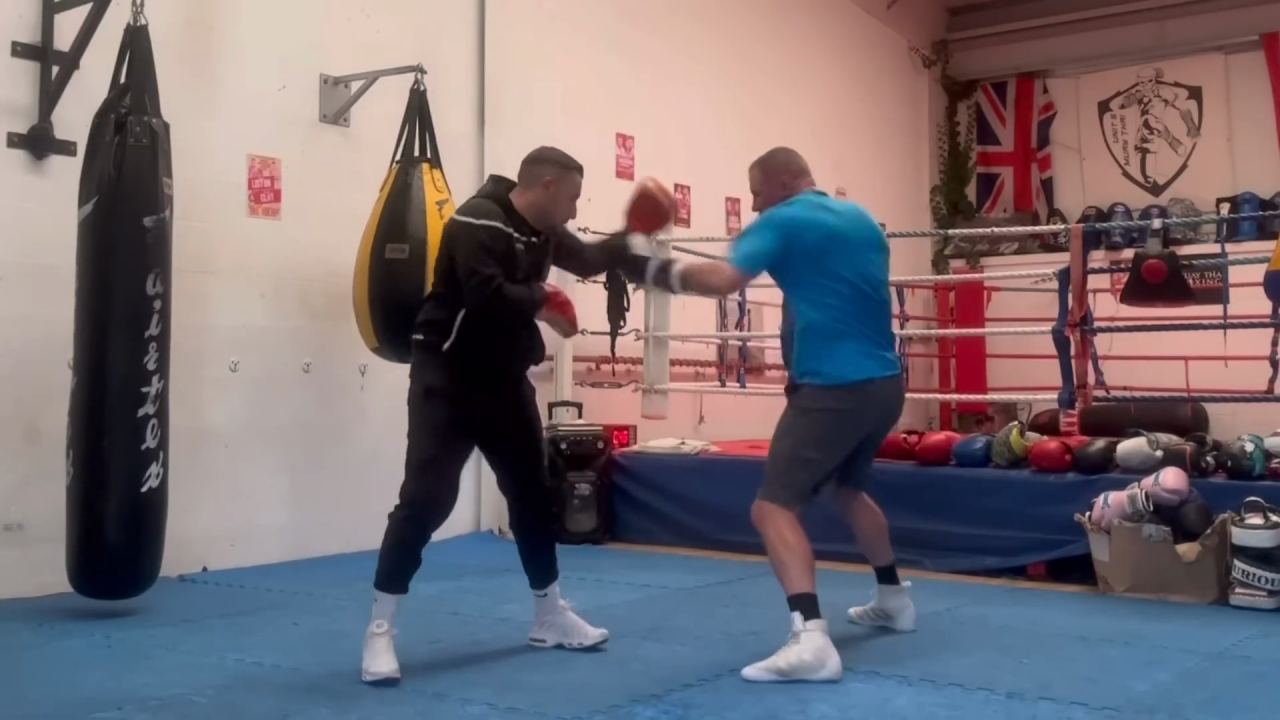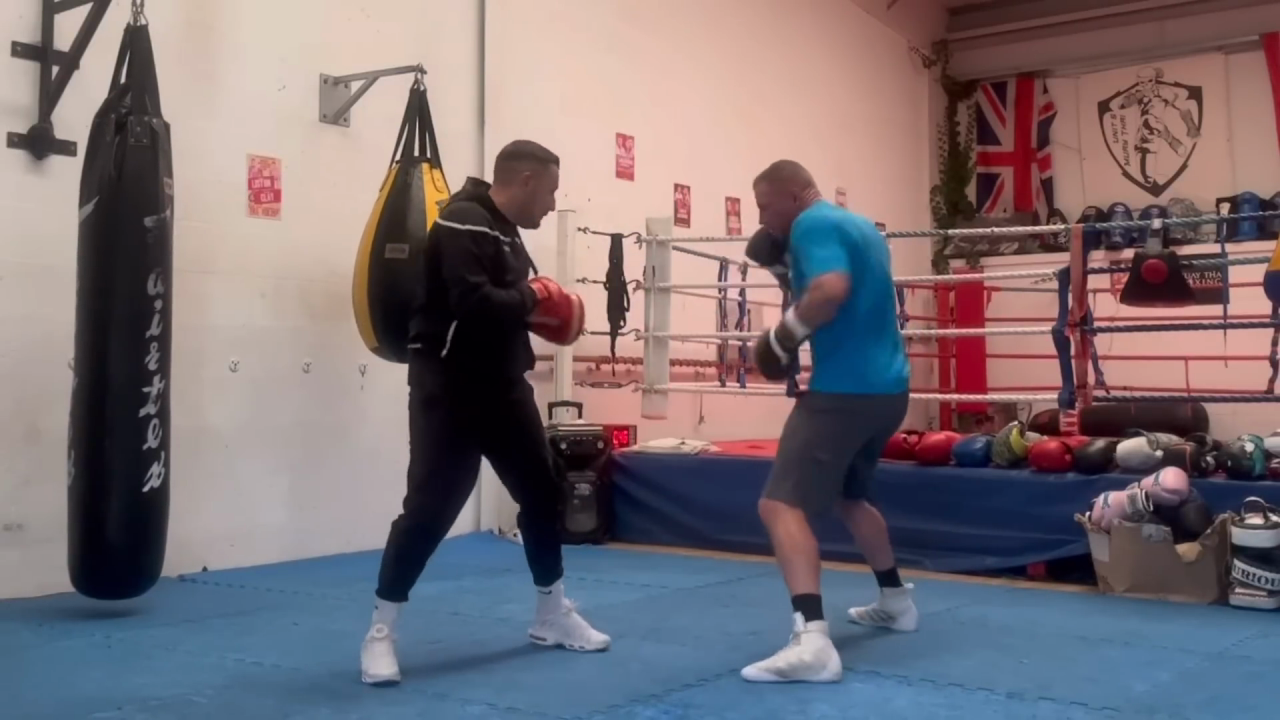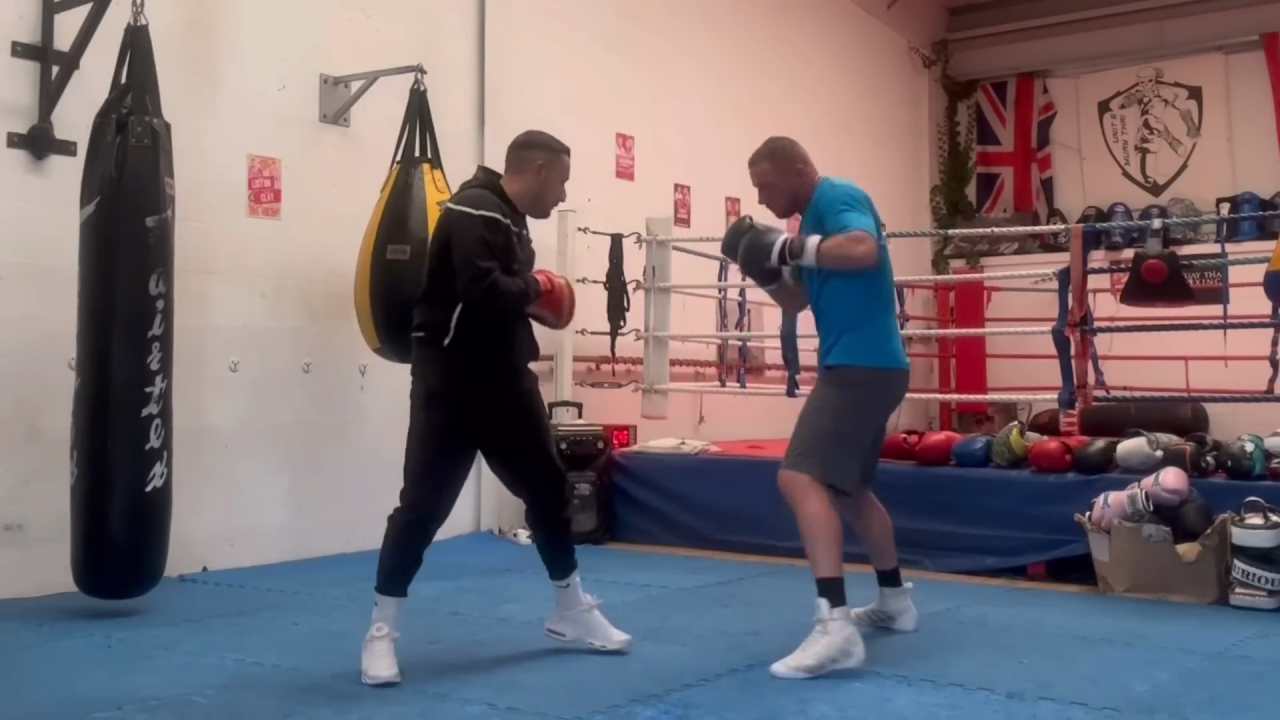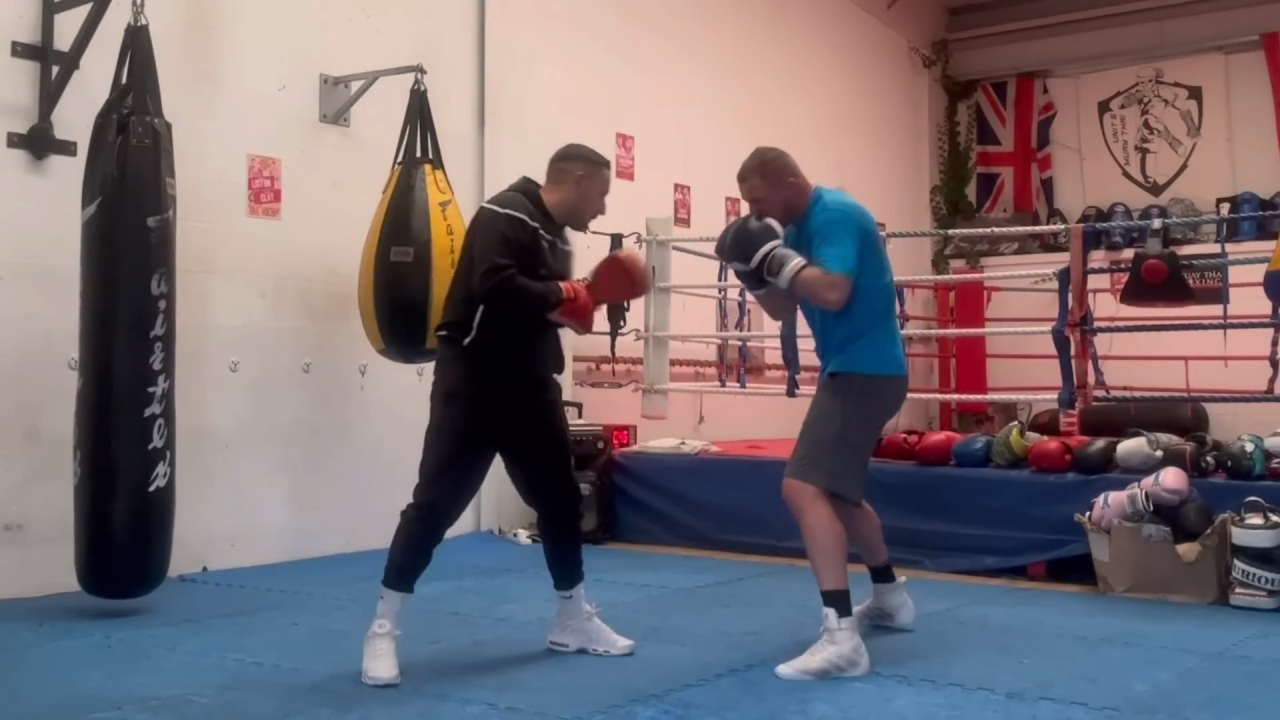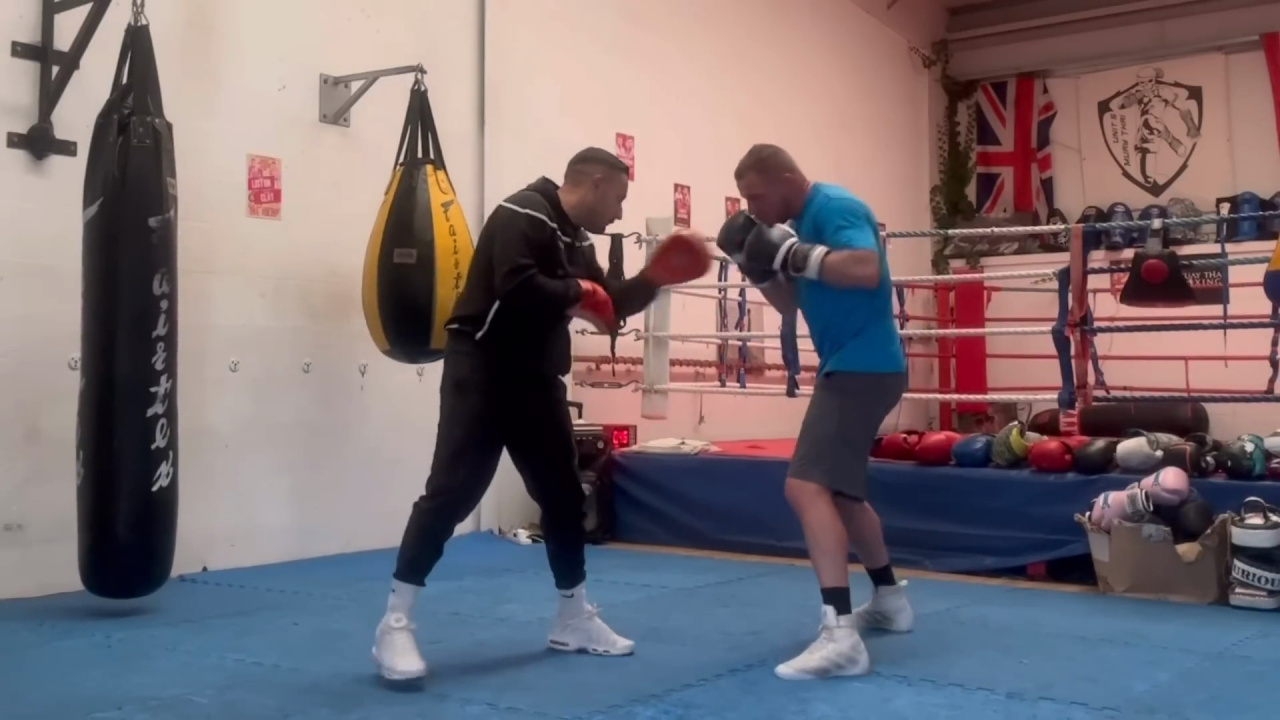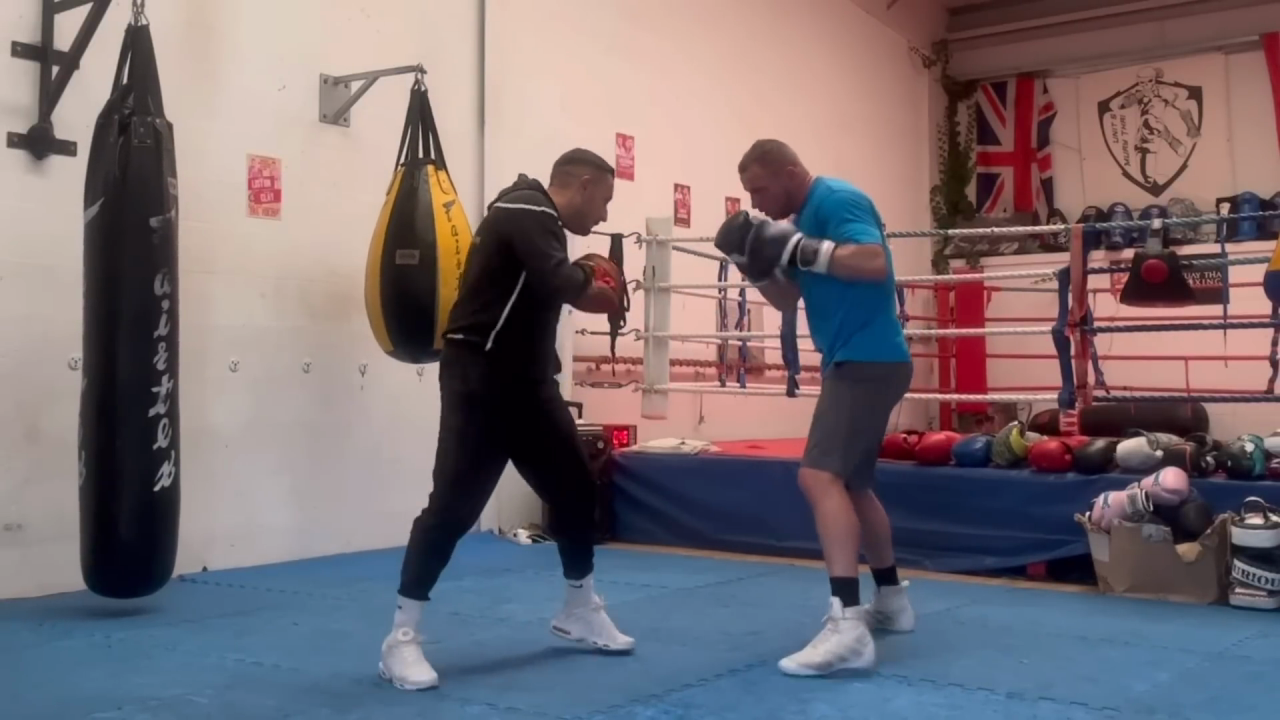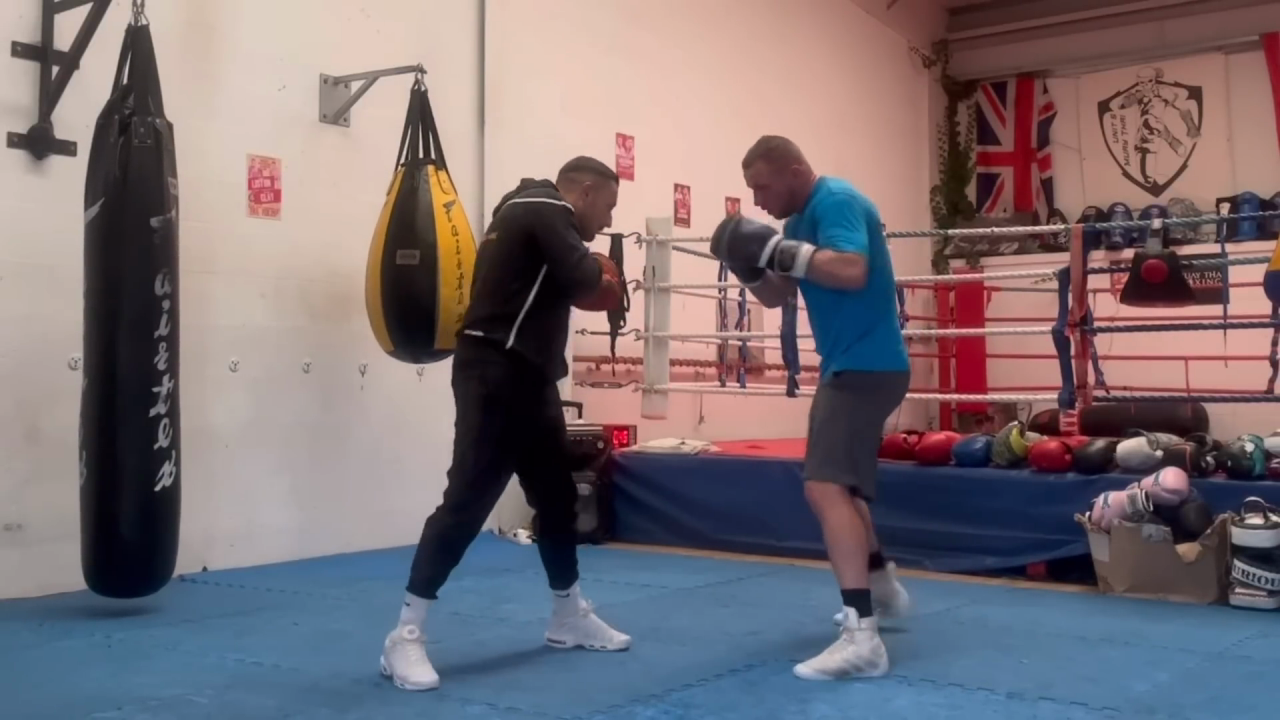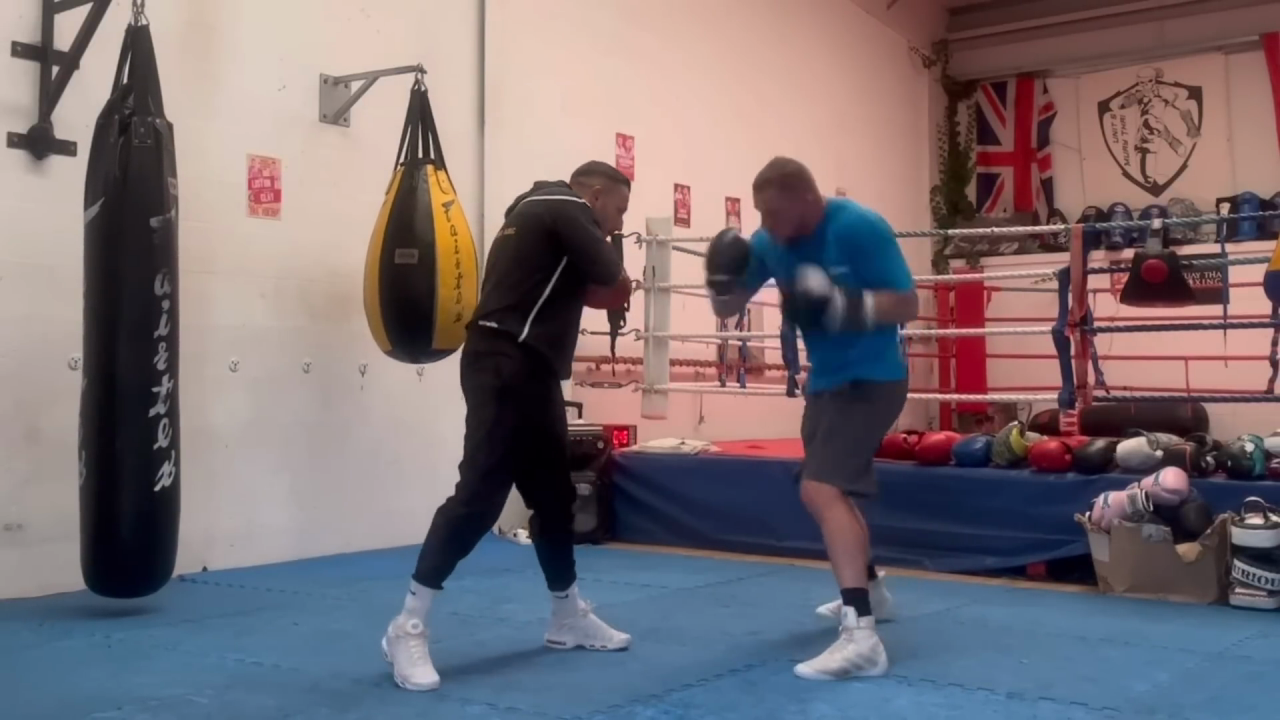
dt=0.2s
person 1, frame 1
left shoulder: (535, 231)
right shoulder: (477, 223)
left elbow: (584, 259)
right elbow: (488, 296)
left wrist: (631, 242)
right wrist: (542, 299)
left hip: (505, 380)
right hip: (448, 377)
left knee: (533, 494)
right knee: (425, 499)
left ankle: (549, 616)
right ankle: (379, 630)
person 1, frame 2
left shoulder: (505, 226)
right shoulder: (461, 225)
right elbow: (473, 303)
left wrist: (539, 298)
right wrist: (531, 298)
left hip: (502, 382)
right hip: (446, 384)
left knee: (541, 492)
right knee: (430, 507)
left ankle: (552, 614)
right ankle: (381, 633)
person 1, frame 3
left shoulder: (511, 217)
right shoulder: (473, 212)
right elbow: (479, 290)
left wrist: (537, 298)
right wrist: (535, 288)
left hip: (505, 374)
right hip: (450, 376)
left knee: (546, 486)
right knee: (425, 502)
left ankle: (572, 610)
right ankle: (381, 630)
person 1, frame 4
left shoulder: (554, 236)
right shoulder: (506, 217)
right elbow: (494, 288)
left wrist: (582, 298)
right wrist: (557, 296)
left hip: (530, 381)
right hip: (473, 377)
left knee: (560, 498)
right knee: (438, 500)
left ankle: (574, 620)
right ankle: (383, 629)
person 1, frame 5
left shoulder: (574, 239)
right shoulder: (523, 214)
left elbow: (606, 303)
right elbow: (515, 286)
left wrist: (653, 278)
right wrist: (572, 295)
left hip: (537, 380)
right hip: (482, 370)
left knee: (564, 496)
right knee: (451, 492)
left ankle: (574, 619)
right ankle: (395, 624)
person 1, frame 6
left shoulder: (543, 223)
right shoulder: (523, 214)
right elbow: (555, 283)
left wrist: (586, 280)
right wrist: (589, 282)
left hip: (526, 378)
right hip: (479, 377)
left knee: (575, 486)
right knee: (455, 503)
left ankle: (581, 609)
right ankle: (402, 637)
person 1, frame 7
left shoulder: (531, 218)
right shoulder: (545, 210)
right elbow: (579, 279)
left wrist: (589, 277)
right wrist: (600, 276)
left hip: (529, 377)
right hip: (494, 375)
left knee: (557, 496)
right knee: (468, 501)
left ankle: (569, 617)
right ankle: (405, 635)
person 1, frame 8
left shoulder: (540, 218)
right shoulder: (563, 207)
right elbow: (605, 271)
left wrist: (601, 281)
right wrist: (614, 273)
left hip: (530, 372)
right hip: (506, 369)
left knee: (554, 496)
right knee: (479, 495)
left ankle: (568, 616)
right ankle: (409, 627)
person 2, frame 1
left shoulder: (787, 221)
right shoulder: (861, 221)
left elbow: (725, 280)
left wrist: (659, 268)
left hip: (830, 387)
right hip: (885, 384)
left knee: (772, 508)
right knee: (849, 488)
left ankle: (811, 639)
right ankle: (893, 599)
person 2, frame 2
left shoulder: (811, 226)
right shoulder: (862, 228)
left elbow: (830, 290)
left wrist: (784, 335)
right wrist: (792, 266)
left hip: (840, 392)
right hip: (890, 390)
left knee: (781, 506)
right knee: (848, 495)
left ankle: (811, 641)
right ankle: (896, 600)
person 2, frame 3
left shoulder: (838, 196)
right shoulder: (818, 210)
left elbow: (864, 250)
right elbow: (800, 297)
left wrist: (789, 248)
right wrist: (765, 260)
left hip: (859, 366)
right hip: (877, 366)
left knee: (801, 479)
right knee: (851, 485)
left ankle: (834, 627)
right ankle: (895, 599)
person 2, frame 4
left shoulder: (835, 214)
right shoulder: (798, 227)
left elbow: (833, 293)
right elbow: (783, 310)
left wrist: (774, 256)
right wrist: (751, 270)
left hip: (864, 372)
right hip: (858, 372)
left knee: (803, 488)
right knee: (837, 491)
left ankle: (841, 637)
right ankle: (891, 596)
person 2, frame 5
left shoulder: (834, 207)
right shoulder: (800, 221)
left elbow: (867, 269)
right elbow: (791, 302)
left wrist: (791, 252)
right wrist: (758, 263)
left hip: (862, 370)
right hip: (853, 369)
left knee: (806, 487)
right knee: (838, 489)
left ankle: (839, 635)
right ankle: (889, 599)
person 2, frame 6
left shoulder: (837, 200)
right shoulder: (800, 217)
left elbow: (874, 262)
right elbow: (786, 297)
left wrist: (799, 250)
right wrist: (754, 260)
left hip: (869, 362)
right hip: (853, 363)
left knee: (820, 478)
right knee: (851, 483)
left ankle: (845, 626)
right ankle: (891, 600)
person 2, frame 7
left shoulder: (838, 202)
right shoulder: (801, 219)
left elbow: (851, 272)
right elbow: (776, 296)
left wrist: (779, 249)
right wrist: (747, 262)
left hip: (867, 369)
right hip: (845, 369)
left knee: (823, 487)
right knee: (841, 484)
left ankle: (861, 637)
right ankle: (883, 585)
person 2, frame 8
left shoulder: (863, 228)
right shoulder: (771, 242)
left elbow: (906, 305)
right elbow: (728, 309)
left wrist: (843, 307)
right wrist: (722, 276)
left hip: (870, 380)
right hip: (826, 381)
left knee: (821, 491)
right knee: (829, 487)
left ankle: (860, 636)
right ankle: (867, 590)
